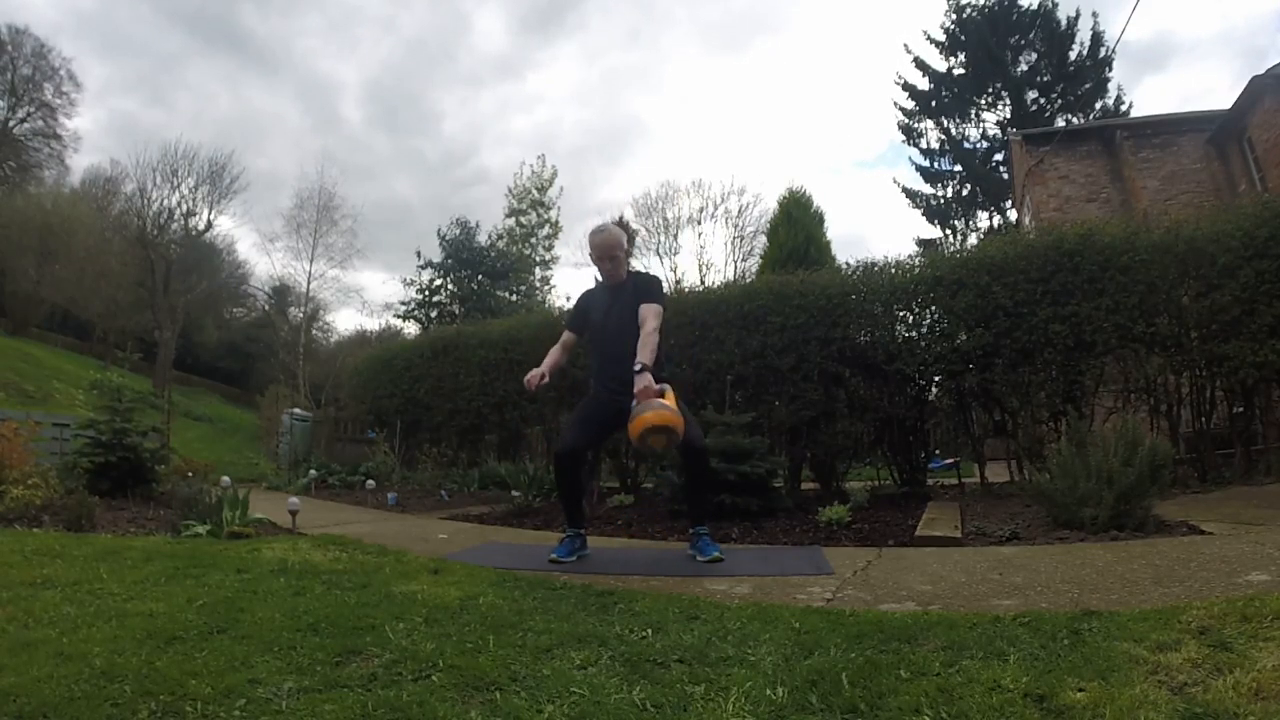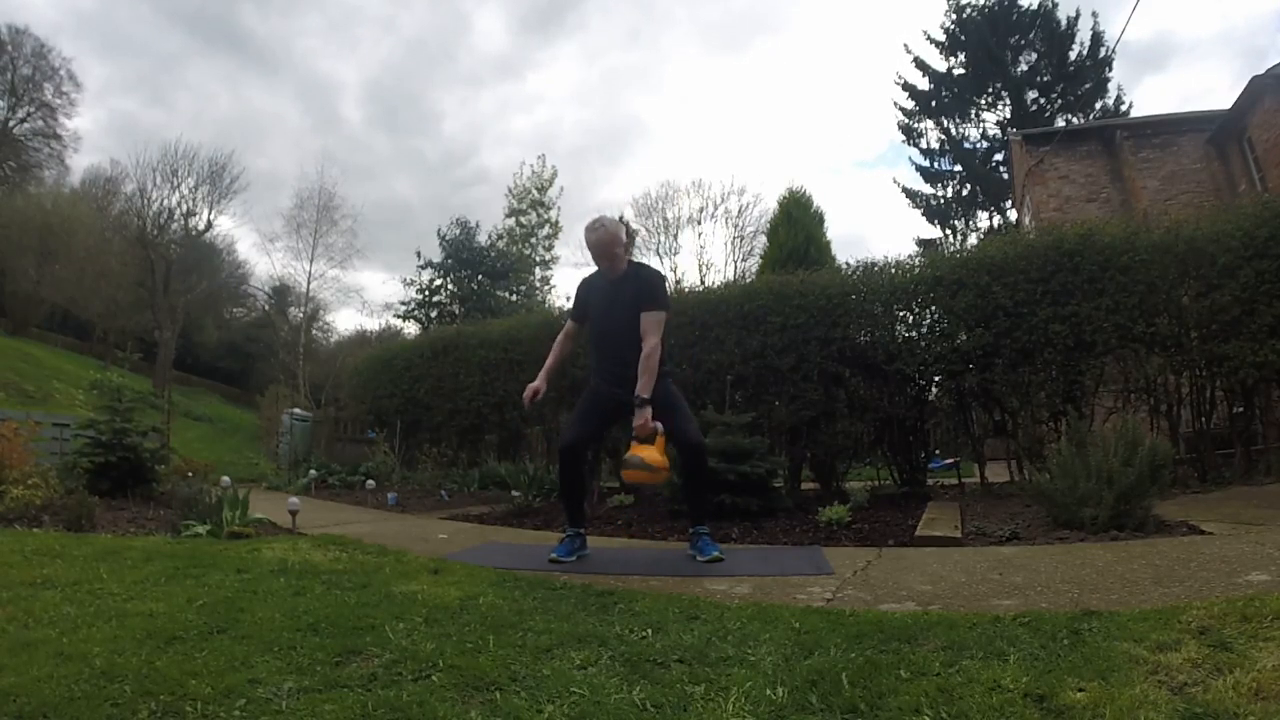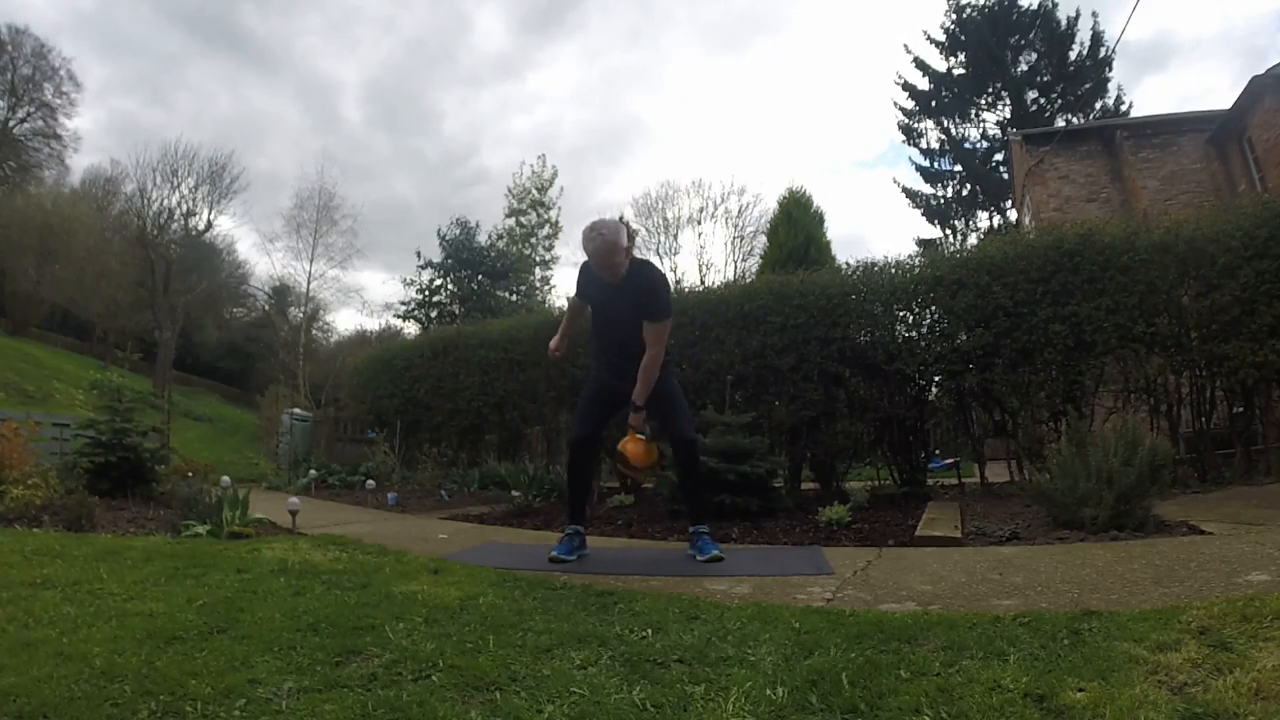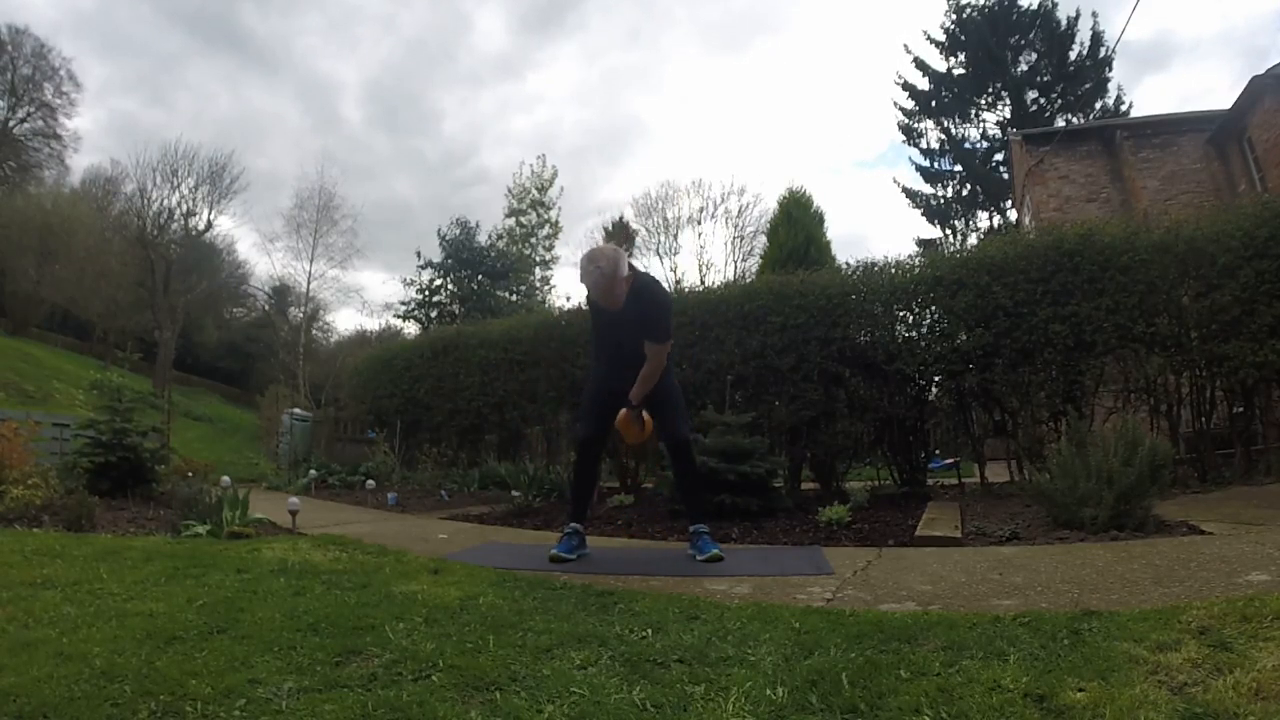
dt=0.1s
person 1, frame 1
left shoulder: (646, 285)
right shoulder: (588, 301)
left elbow: (650, 328)
right elbow: (564, 346)
left wrist: (643, 370)
right wrist: (543, 370)
left hip: (647, 385)
right hip: (605, 396)
left knee: (696, 447)
right knee: (566, 452)
left ankle: (699, 534)
right ankle: (575, 534)
person 1, frame 2
left shoulder: (648, 279)
right shoulder: (588, 287)
left elbow: (652, 342)
right elbow: (568, 333)
left wrist: (645, 401)
right wrist: (543, 376)
left hip: (652, 385)
right hip: (604, 386)
left knee: (693, 445)
right knee: (569, 447)
left ankle: (699, 533)
right ankle: (575, 534)
person 1, frame 3
left shoulder: (651, 279)
right shoulder: (588, 272)
left elbow: (655, 349)
left wrist: (639, 406)
right wrist: (561, 337)
left hip: (651, 374)
right hip: (605, 377)
left knee: (685, 440)
right knee: (579, 443)
left ankle: (699, 532)
right ankle: (574, 532)
person 1, frame 4
left shoulder: (654, 297)
right shoulder: (595, 282)
left elbow: (655, 362)
left wrist: (634, 403)
left hip: (650, 379)
right hip: (606, 374)
left knee: (679, 443)
right knee: (587, 444)
left ankle: (699, 532)
right ankle: (575, 532)
